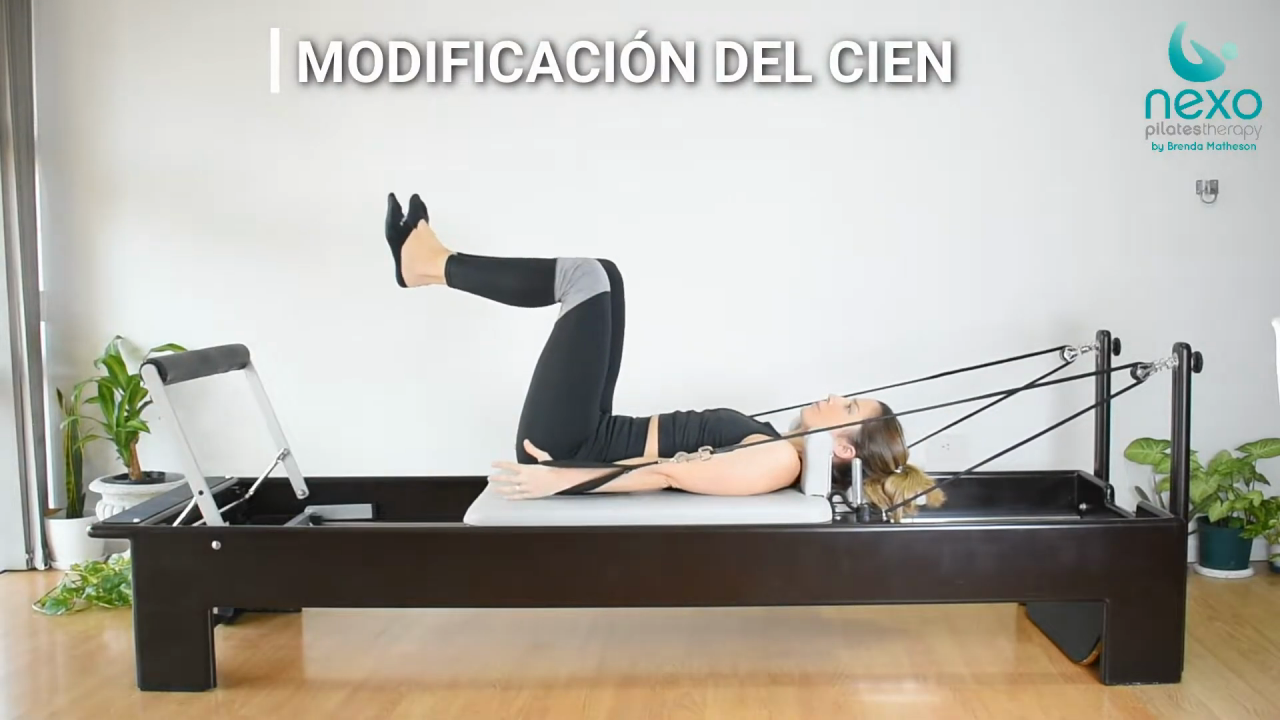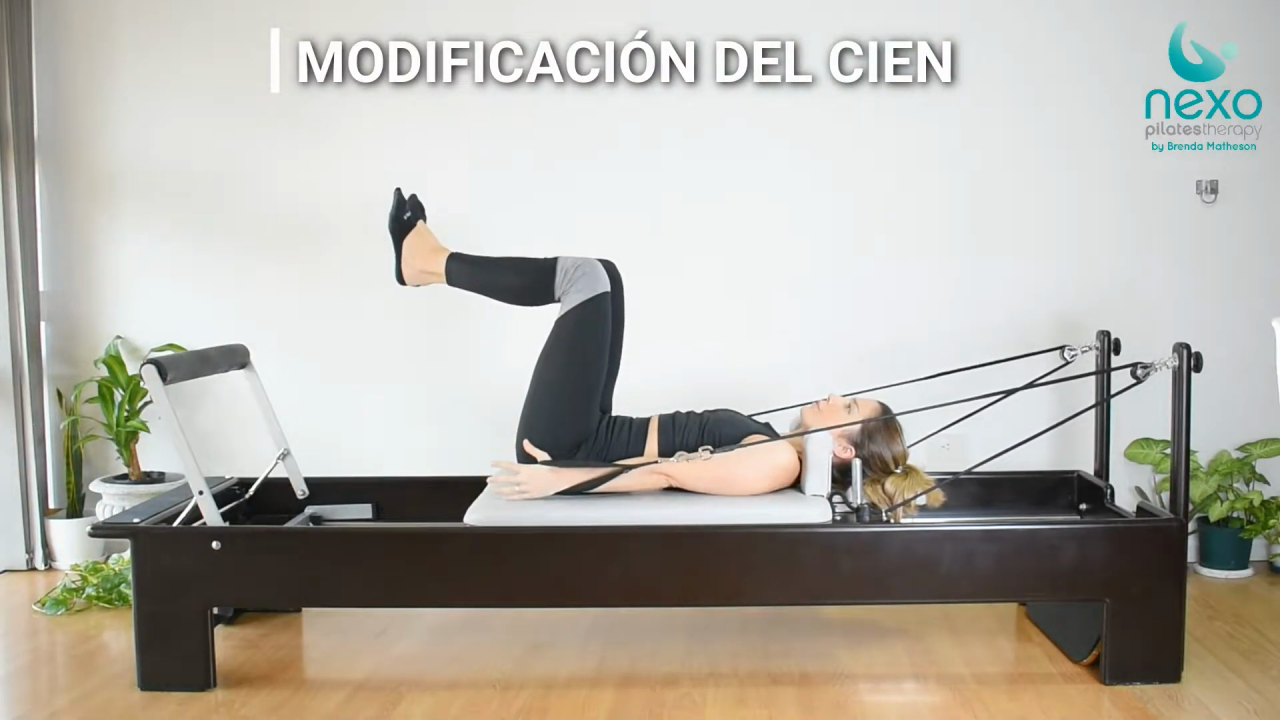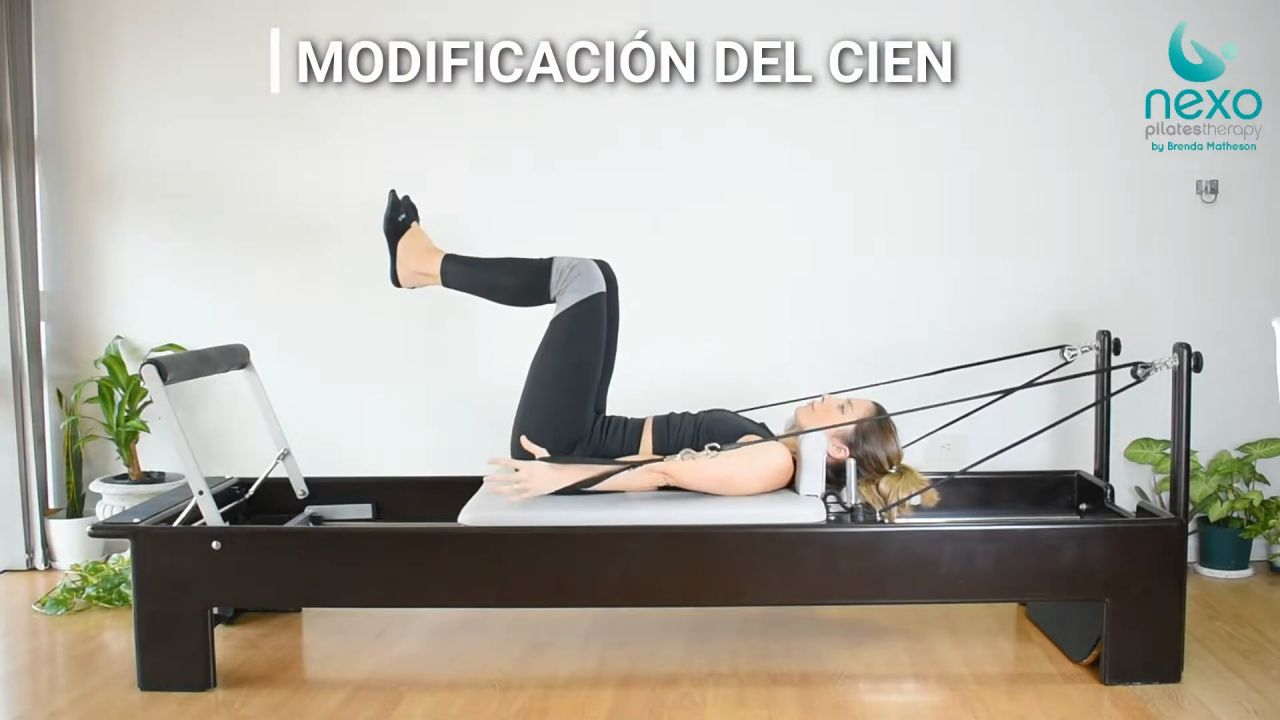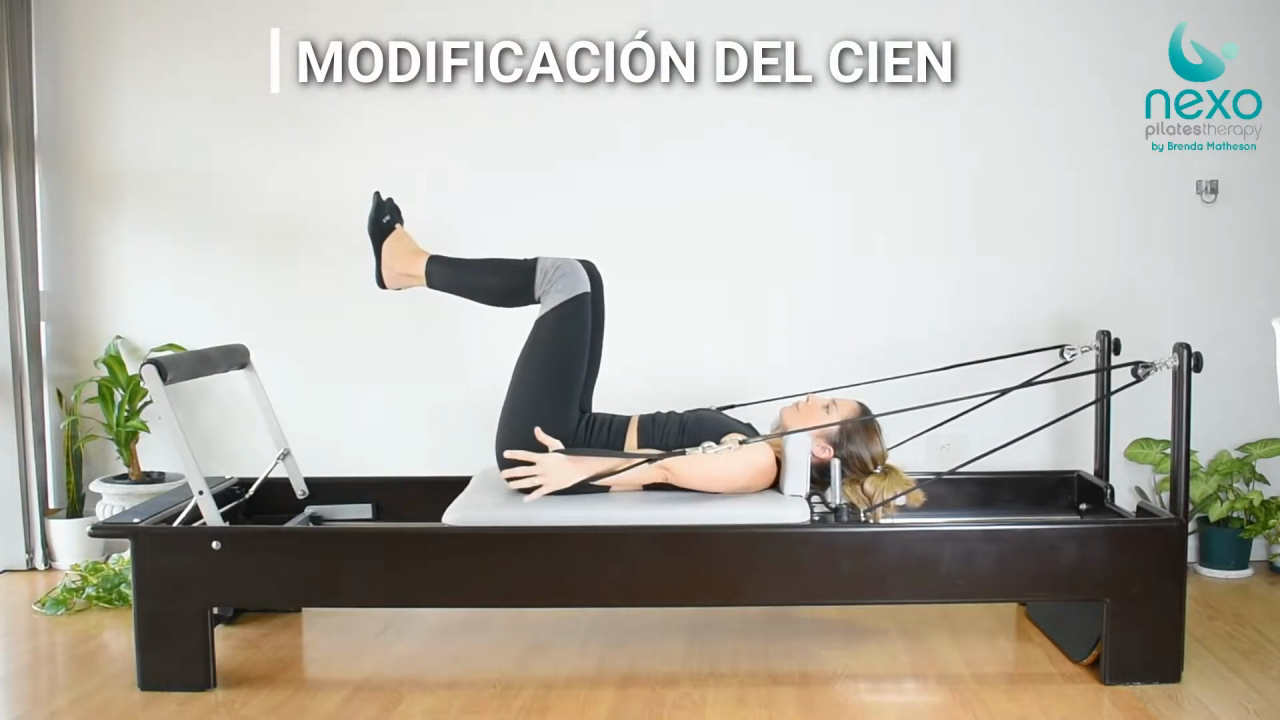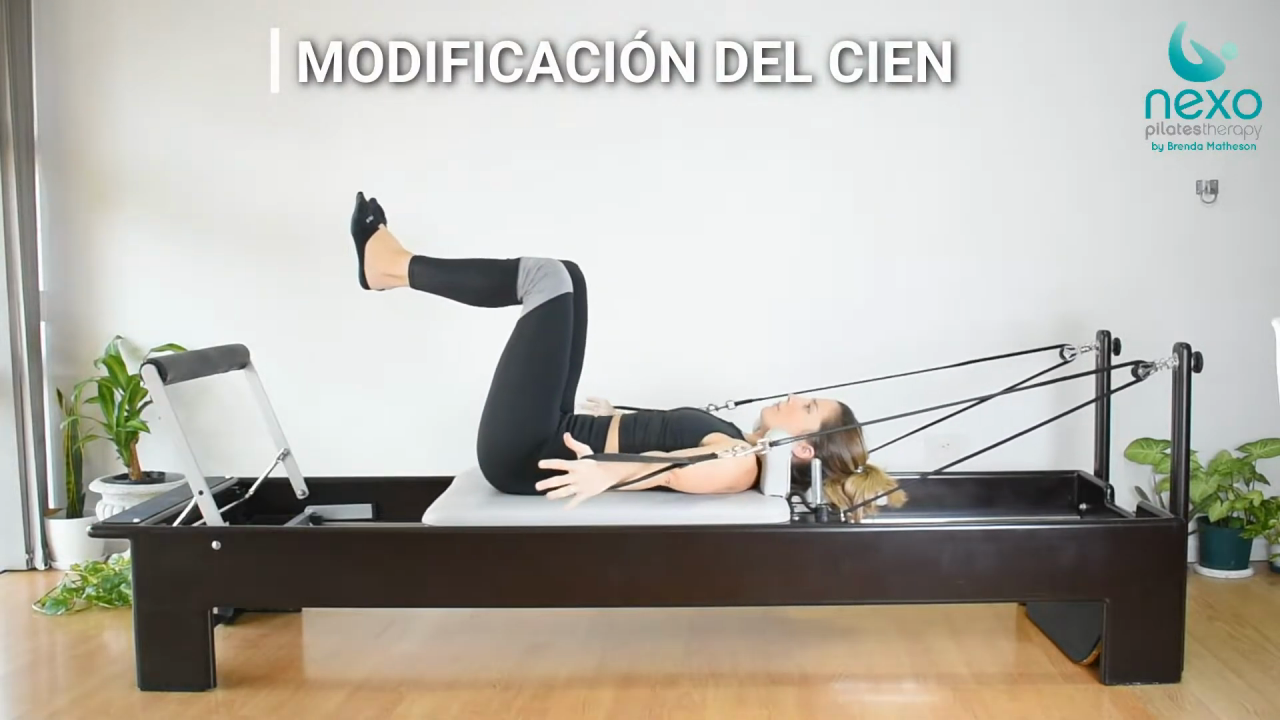
dt=0.3s
person 1, frame 1
left shoulder: (781, 462)
right shoulder: (775, 446)
left elbow: (670, 474)
left wrist: (562, 480)
left hip: (570, 452)
right hip: (591, 442)
left knee: (586, 279)
right knee: (598, 275)
left ankle: (434, 263)
right ankle: (433, 264)
person 1, frame 2
left shoulder: (779, 465)
right shoulder: (773, 445)
left elbow: (671, 474)
left wrist: (562, 479)
left hip: (566, 453)
right hip: (589, 444)
left knee: (584, 277)
right knee: (598, 276)
left ankle: (432, 264)
right ankle: (431, 266)
person 1, frame 3
left shoulder: (774, 465)
right shoulder: (768, 447)
left elbow: (667, 473)
left wrist: (563, 475)
left hip: (566, 451)
right hip: (589, 441)
left knee: (580, 278)
right knee: (593, 277)
left ankle: (428, 264)
right ankle: (427, 266)
person 1, frame 4
left shoulder: (758, 466)
right shoulder: (754, 446)
left elbow: (663, 468)
left wrist: (581, 470)
left hip: (544, 447)
right hip: (569, 441)
left knee: (565, 278)
right knee: (580, 277)
left ankle: (414, 268)
right ankle: (414, 269)
person 1, frame 5
left shoulder: (739, 465)
right shoulder: (736, 443)
left elbow: (666, 468)
left wrist: (605, 474)
right wrist: (616, 410)
left hip: (526, 455)
right hip: (554, 442)
left knee: (547, 278)
right knee: (563, 277)
left ankle: (396, 266)
right ankle: (398, 269)
